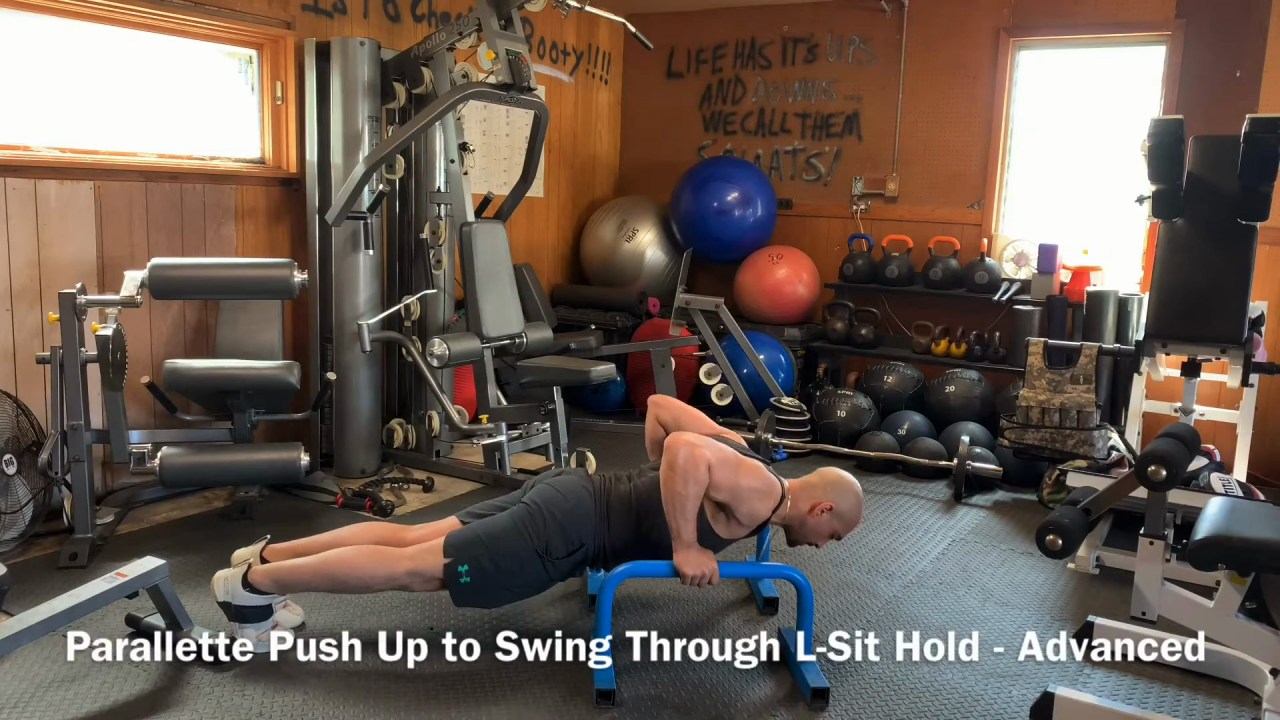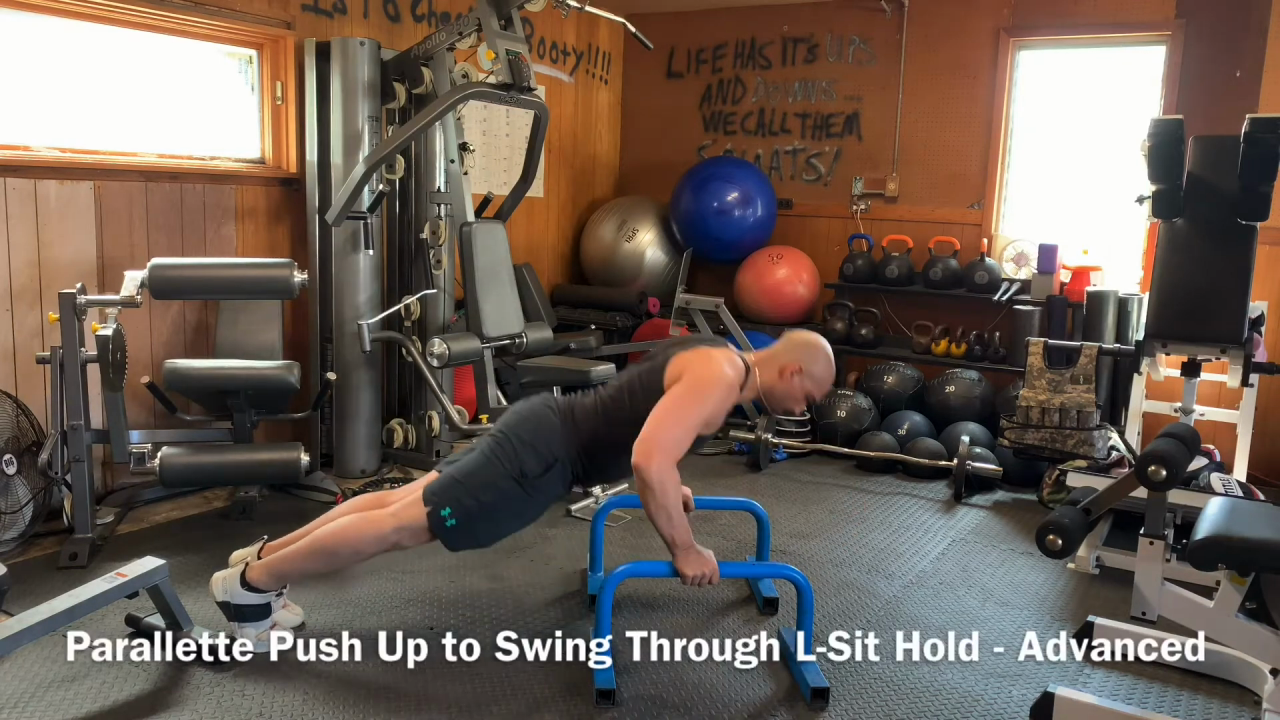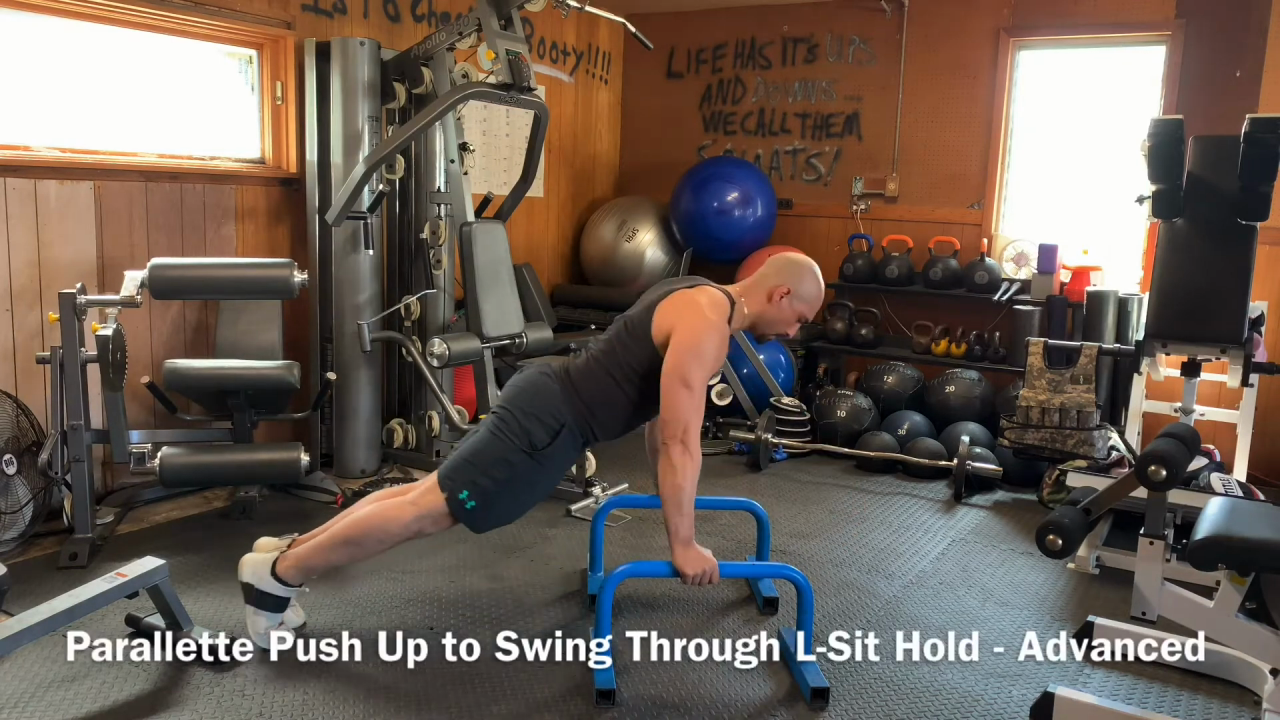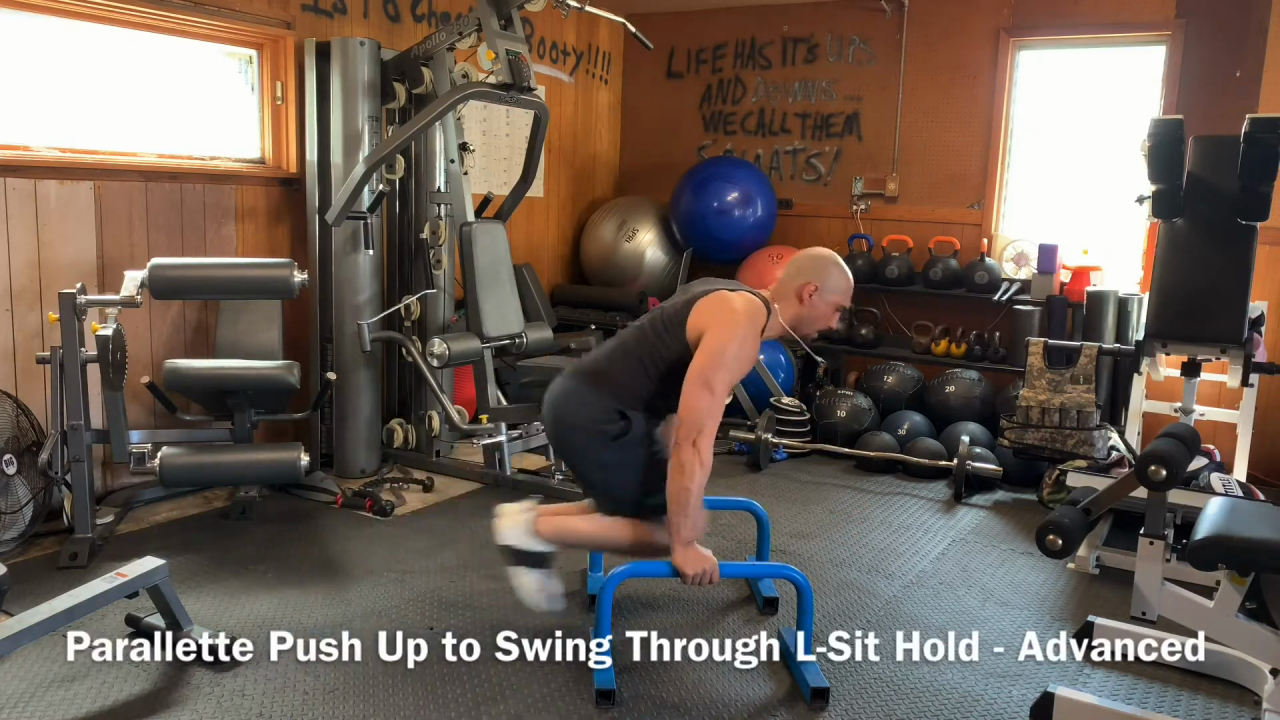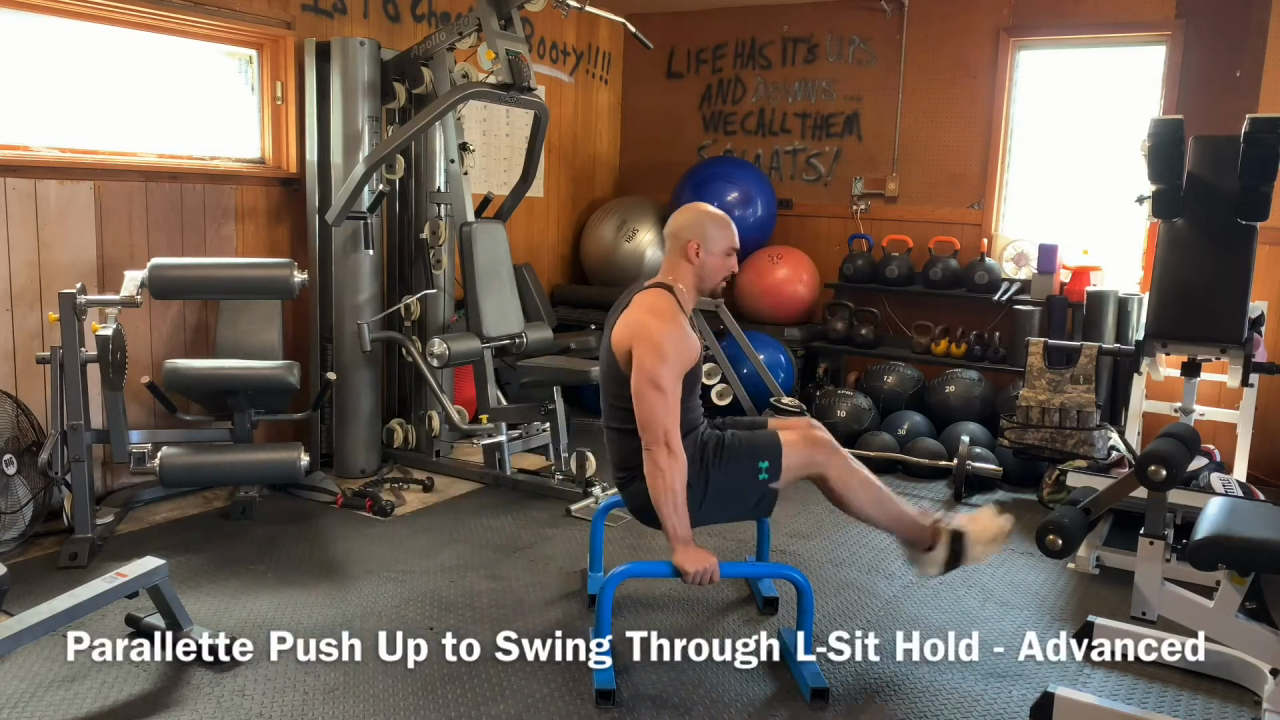
dt=0.4s
person 1, frame 1
left shoulder: (743, 452)
right shoulder: (761, 492)
left elbow: (658, 406)
right elbow: (683, 450)
right wrist: (686, 545)
left hip: (571, 493)
right hip: (568, 527)
left knee: (414, 536)
right knee: (413, 568)
left ankle: (266, 554)
right ankle: (251, 582)
person 1, frame 2
left shoulder: (714, 355)
right shoulder: (722, 378)
right elbow: (646, 462)
left wrist: (668, 488)
right wrist: (685, 549)
left hip: (544, 429)
right hip: (541, 454)
left knee: (408, 500)
right knee: (402, 525)
left ankle: (263, 557)
right ankle: (248, 586)
person 1, frame 3
left shoulder: (701, 299)
right shoulder: (708, 323)
left elbow: (656, 408)
right elbow: (681, 440)
left wrist: (668, 498)
right wrist: (683, 544)
left hip: (546, 400)
right hip: (546, 420)
left knee: (431, 493)
right knee: (428, 509)
left ankle: (289, 549)
right ankle: (274, 575)
person 1, frame 4
left shoulder: (730, 303)
right shoulder: (739, 332)
right elbow: (695, 436)
left wrist: (680, 482)
right wrist: (684, 545)
left hip: (585, 404)
right hip: (588, 417)
left knee: (683, 509)
right knee: (679, 531)
left ankle: (537, 522)
right ankle: (535, 530)
person 1, frame 5
left shoulder: (649, 302)
right shoulder: (662, 321)
right elbow: (661, 445)
right wrist: (682, 544)
right hip: (679, 476)
left knee: (806, 437)
right knee: (815, 450)
left ankle: (929, 532)
right ankle: (932, 542)
